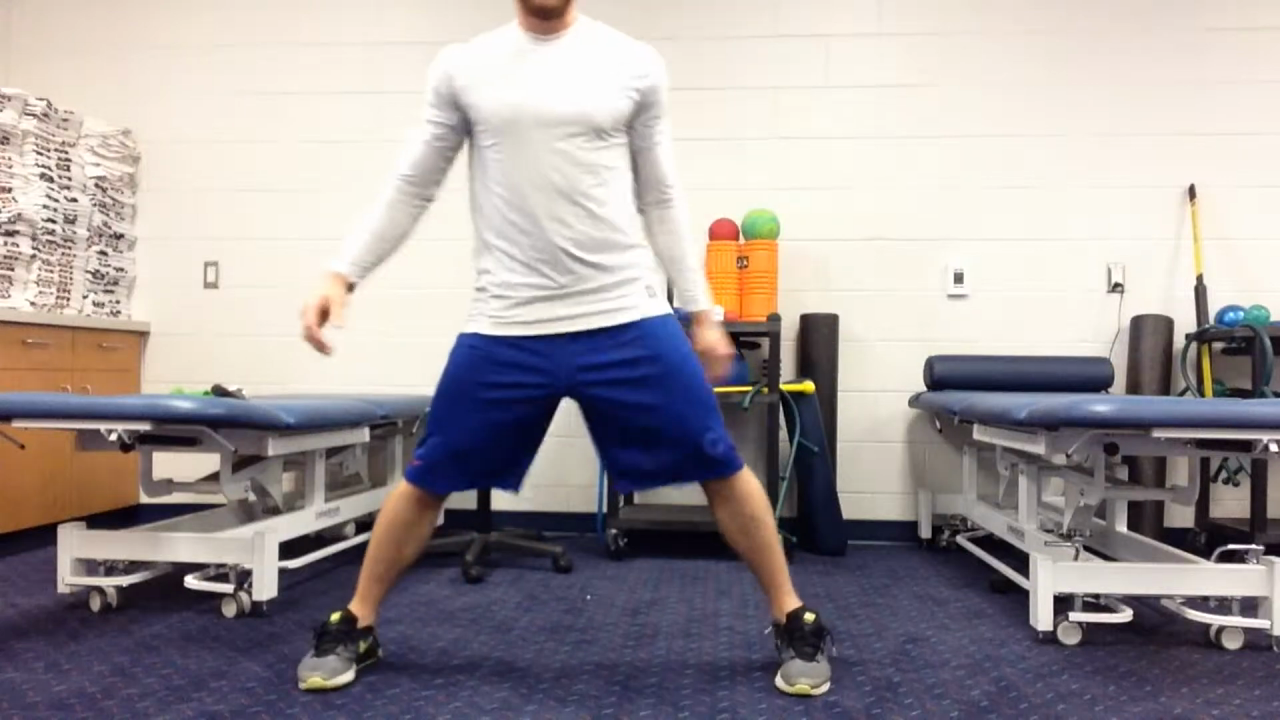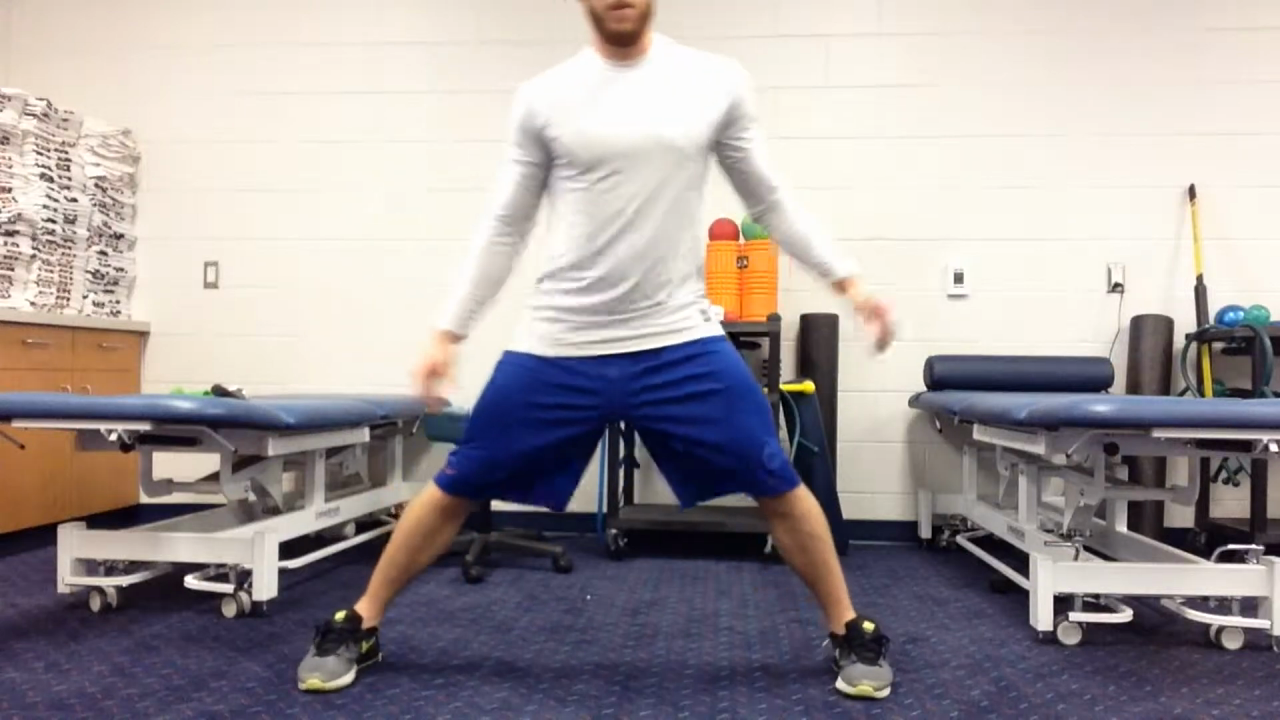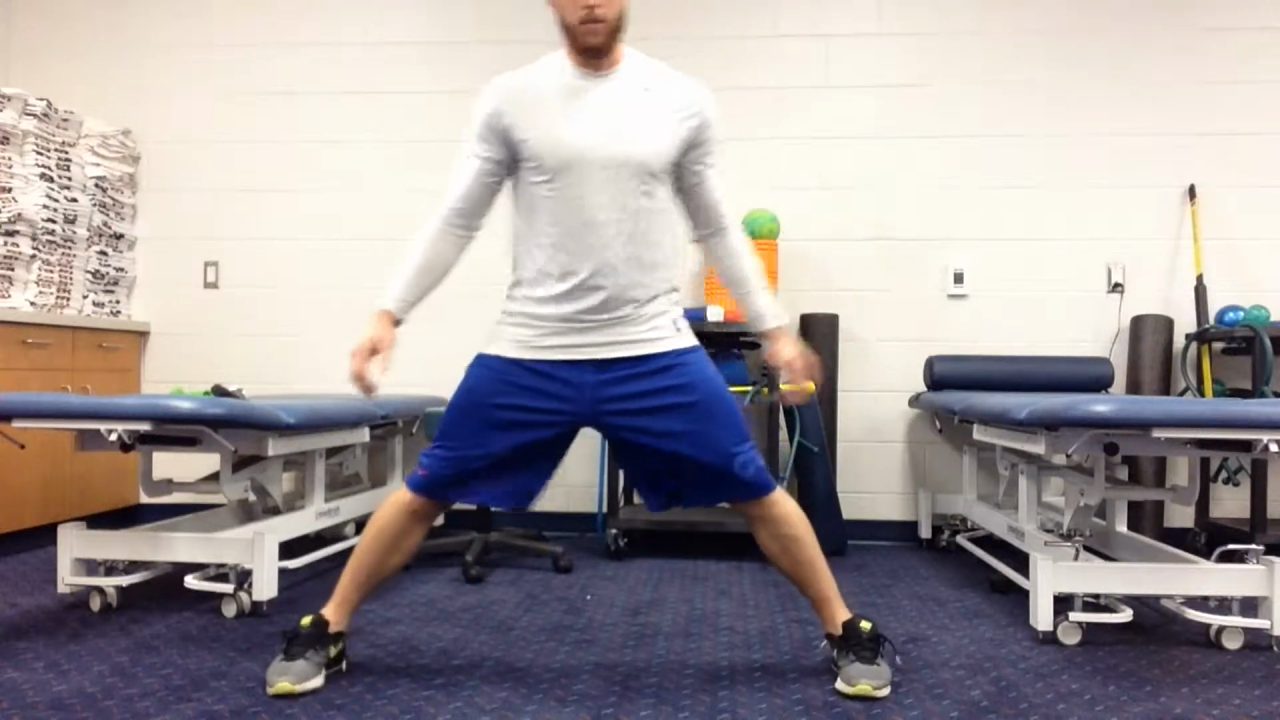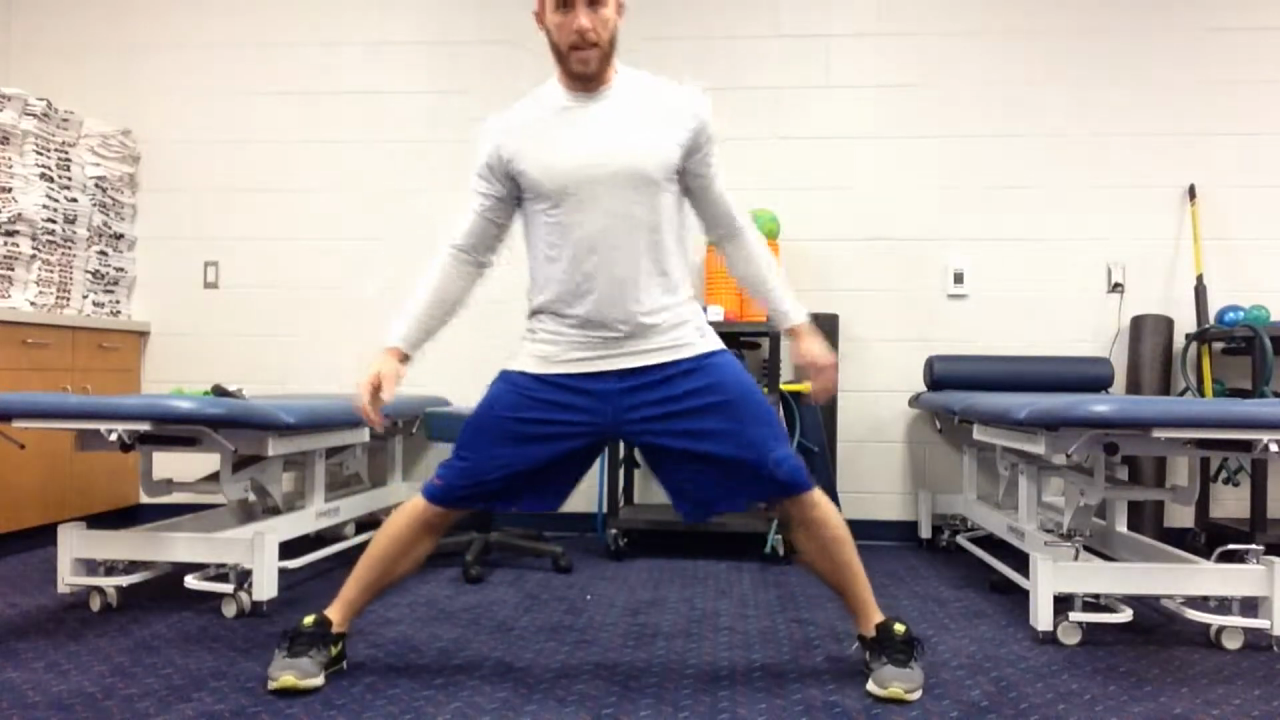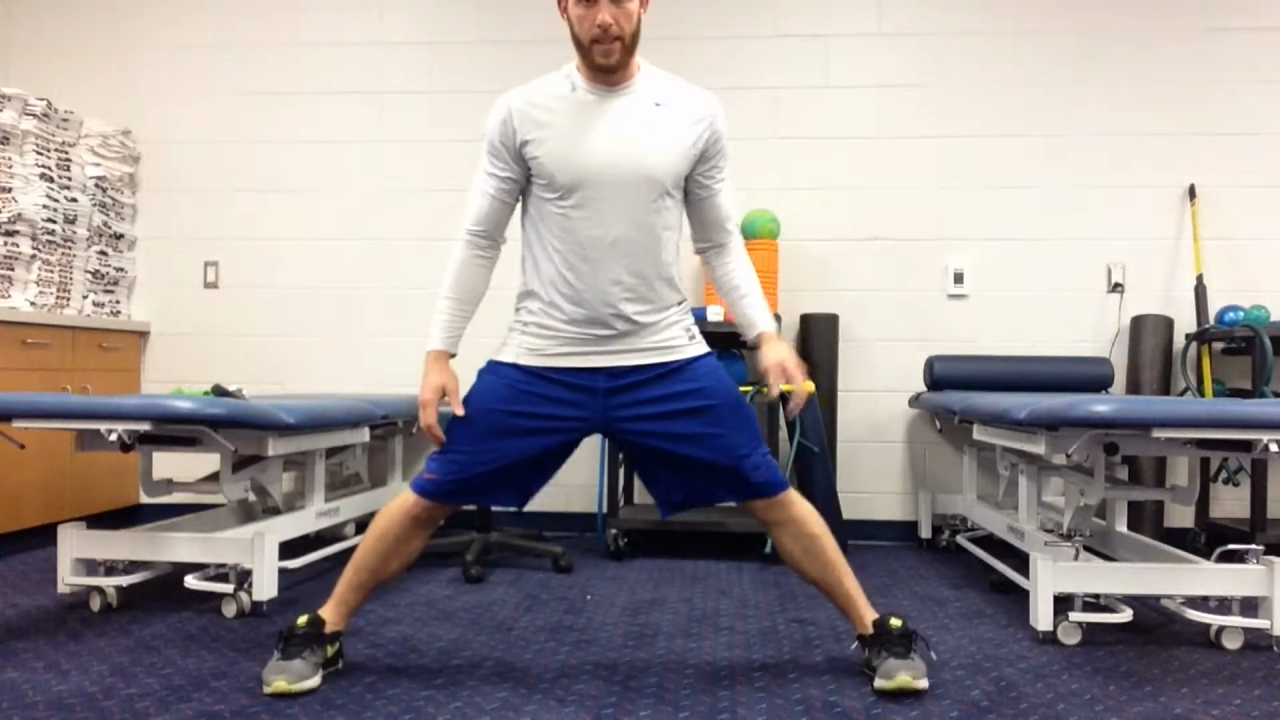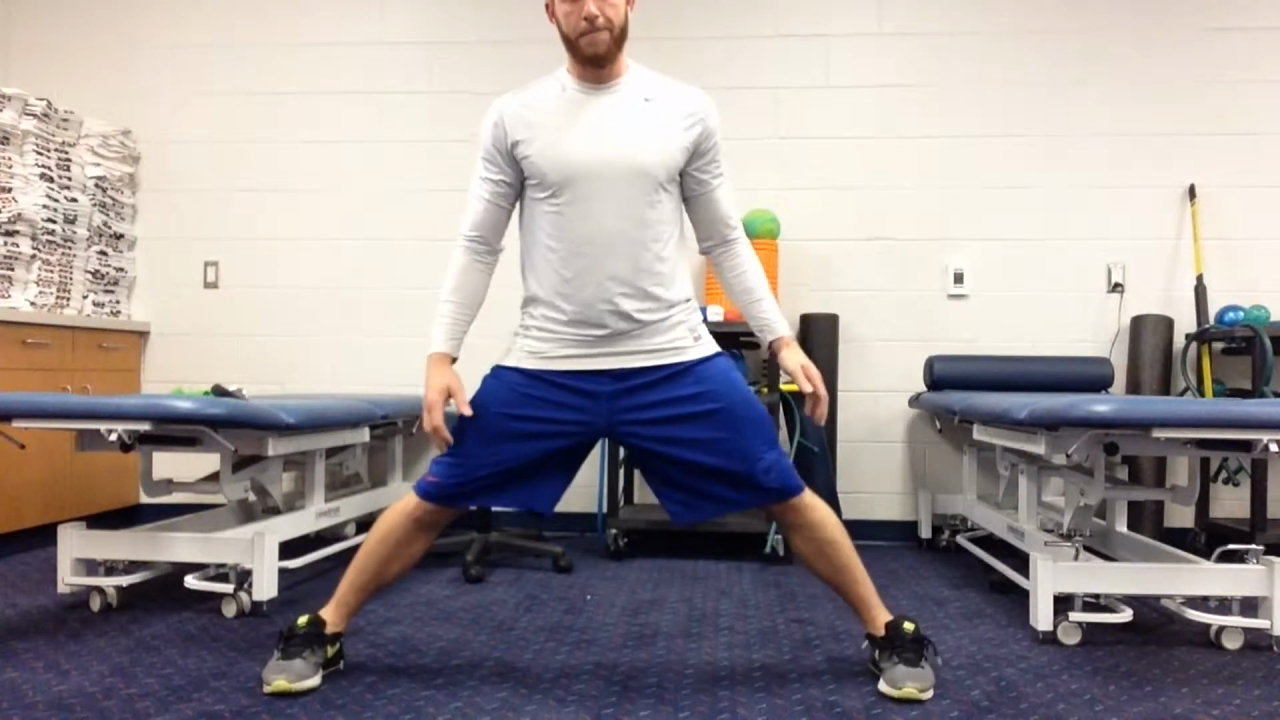
dt=0.4s
person 1, frame 1
left shoulder: (633, 65)
right shoulder: (461, 67)
left elbow: (658, 200)
right elbow: (410, 188)
left wrist: (701, 310)
right wrist: (341, 275)
left hip: (627, 320)
right hip: (505, 329)
left knee: (722, 468)
right knee: (428, 480)
left ankle: (796, 623)
right ankle: (353, 628)
person 1, frame 2
left shoulder: (717, 83)
right shoulder: (544, 99)
left elbow: (770, 203)
right elbow: (507, 227)
left wrist: (845, 279)
right wrist: (451, 332)
left hip: (681, 342)
right hip: (556, 348)
left knee: (778, 485)
right knee: (458, 487)
left ankle: (852, 634)
right ankle: (358, 626)
person 1, frame 3
left shoulder: (681, 101)
right shoulder: (511, 99)
left elbow: (715, 229)
right elbow: (455, 221)
left wrist: (772, 328)
right wrist: (388, 314)
left hip: (655, 352)
right hip: (529, 355)
left knee: (755, 490)
right knee: (426, 492)
left ankle: (847, 632)
right ankle: (325, 632)
person 1, frame 4
left shoulder: (680, 108)
right shoulder: (511, 132)
left elbow: (729, 231)
right elbow: (466, 255)
left wrist: (798, 324)
right wrist: (396, 348)
left hip: (679, 360)
right hip: (552, 372)
left knee: (795, 491)
right knee: (441, 503)
left ankle: (881, 637)
right ankle: (326, 631)
person 1, frame 5
left shoulder: (695, 112)
right shoulder: (521, 112)
left elbow: (720, 243)
right elbow: (480, 241)
left wrist: (766, 335)
right wrist: (439, 352)
left hip: (668, 361)
right hip: (540, 364)
left knee: (771, 494)
right knee: (430, 498)
left ankle: (876, 632)
right ankle: (320, 632)
person 1, frame 6
left shoulder: (686, 109)
right shoulder: (514, 117)
left elbow: (724, 240)
right elbow: (477, 247)
left wrist: (782, 338)
right wrist: (440, 354)
left hip: (675, 365)
right hip: (544, 371)
left knee: (786, 498)
right knee: (433, 502)
left ankle: (889, 635)
right ankle: (321, 632)
